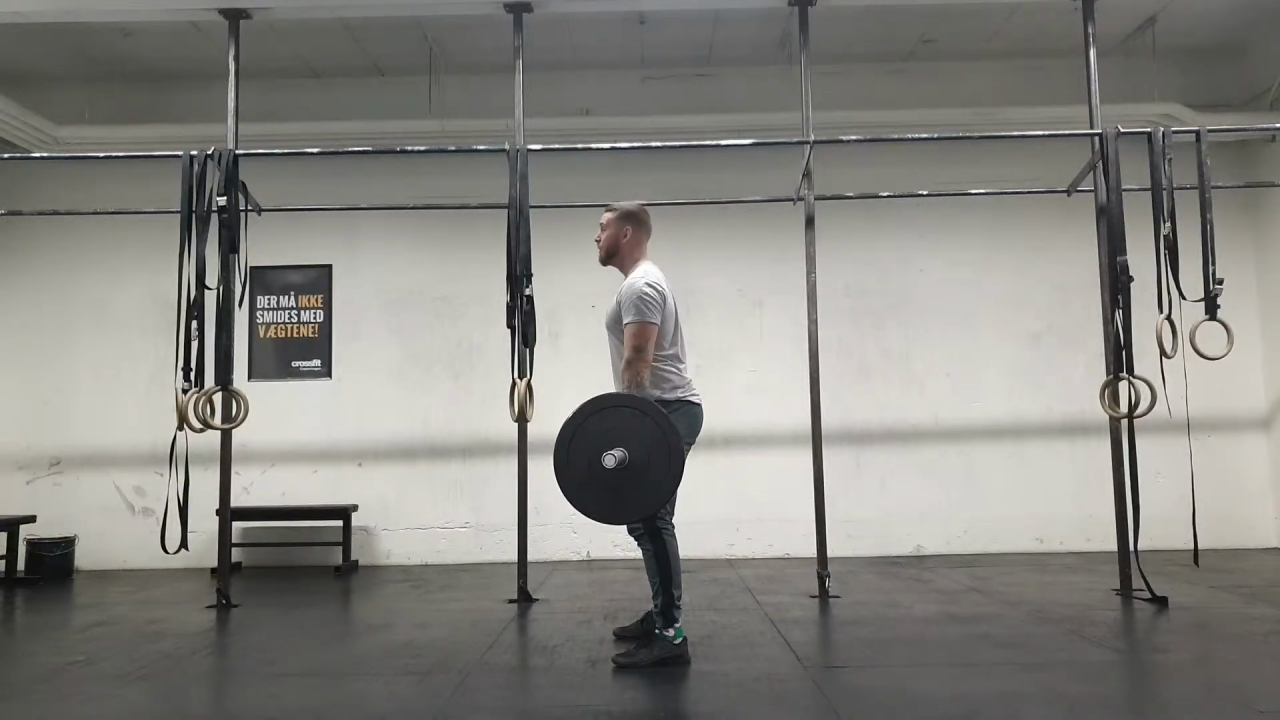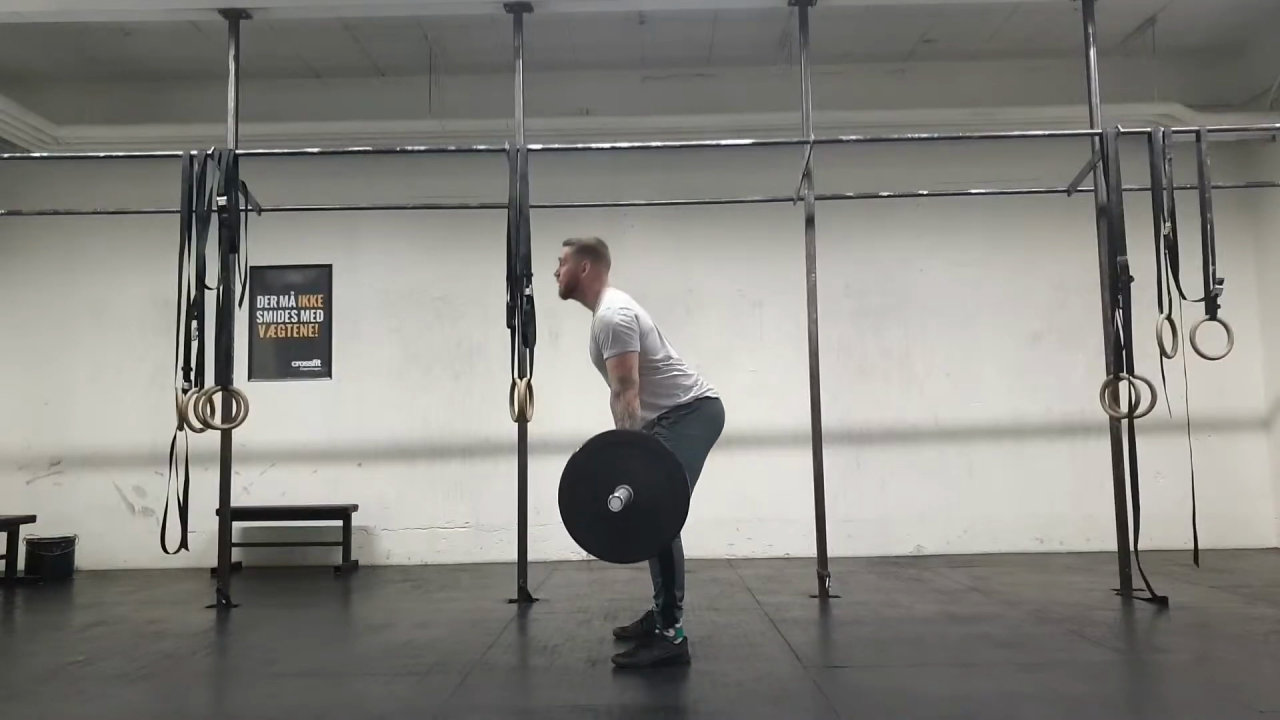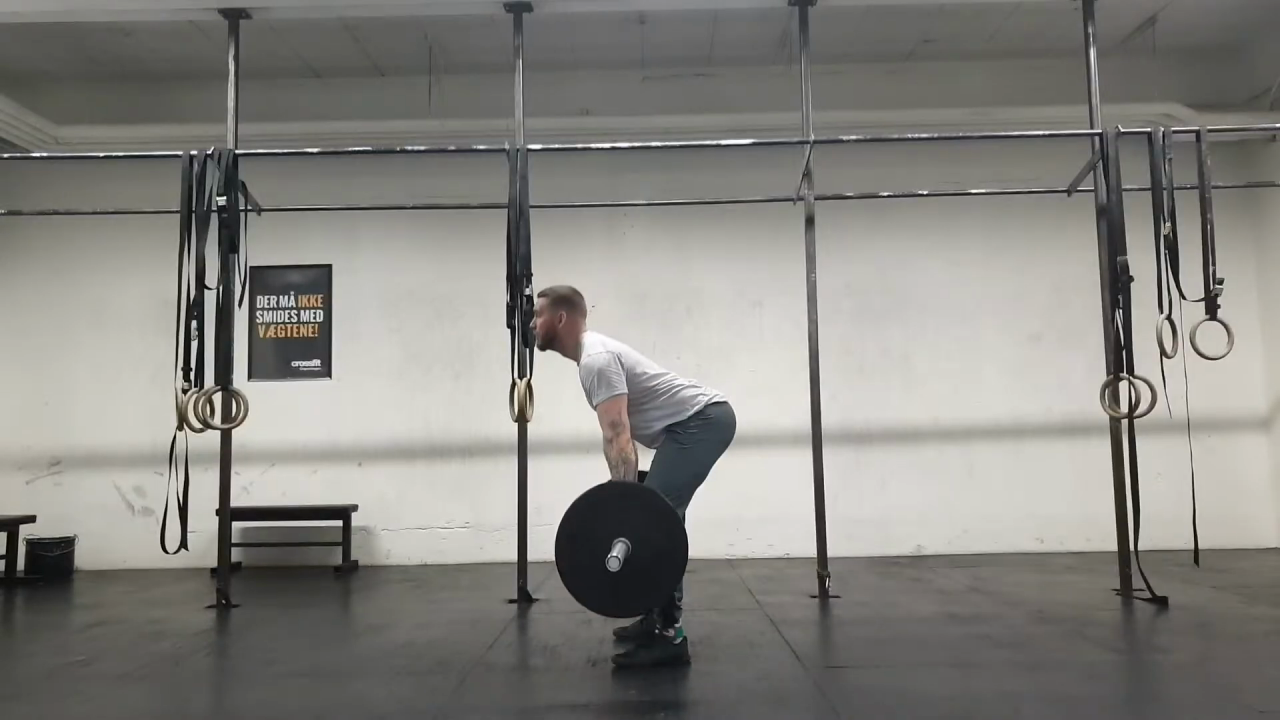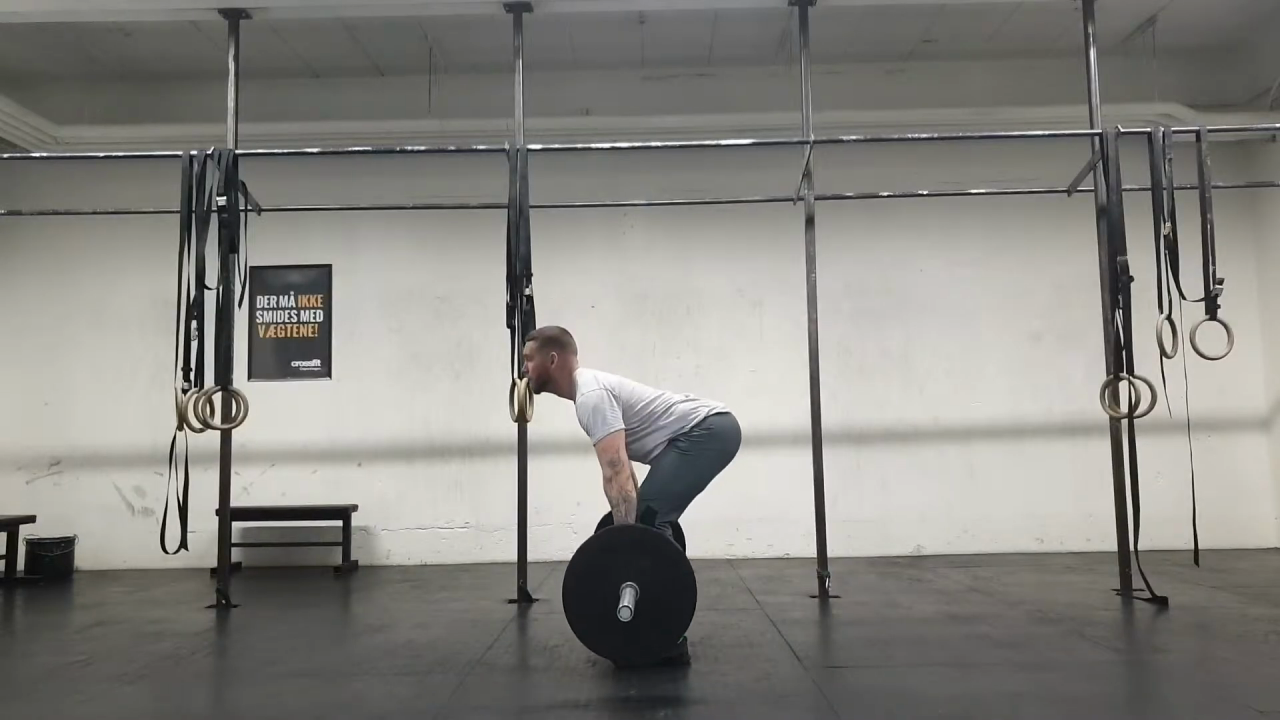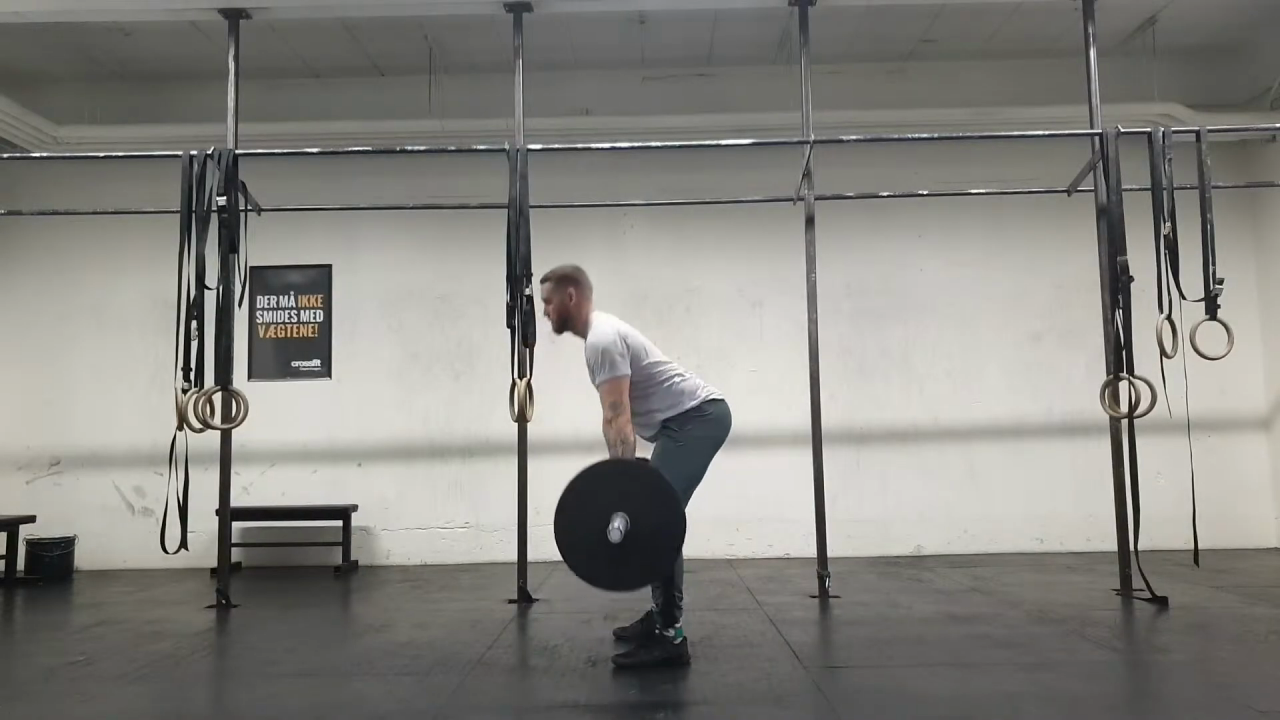
dt=0.5s
person 1, frame 1
left shoulder: (639, 286)
right shoulder: (642, 282)
left elbow: (637, 362)
left hip: (665, 413)
right hip: (664, 412)
left knee: (649, 519)
right knee: (648, 518)
left ankle: (670, 635)
right ankle: (662, 615)
person 1, frame 2
left shoulder: (611, 316)
right shoulder: (610, 309)
left elbow: (626, 392)
right elbow: (628, 390)
left hip: (688, 414)
right hip: (684, 413)
left ankle: (670, 635)
right ankle: (663, 615)
person 1, frame 3
left shoulder: (596, 360)
right shoulder: (595, 352)
left elbow: (617, 436)
right elbow: (622, 433)
left hip: (700, 420)
right hip: (700, 420)
left ankle: (669, 635)
right ankle: (661, 616)
person 1, frame 4
left shoulder: (591, 395)
right shoulder: (593, 387)
left elbow: (617, 473)
right elbow: (622, 468)
left hip: (707, 431)
right hip: (710, 429)
person 1, frame 5
left shoulder: (602, 339)
right shoulder: (603, 333)
left elbow: (617, 419)
right elbow: (622, 417)
left hip: (697, 417)
right hip: (696, 416)
left ankle: (669, 635)
right ankle: (661, 615)
